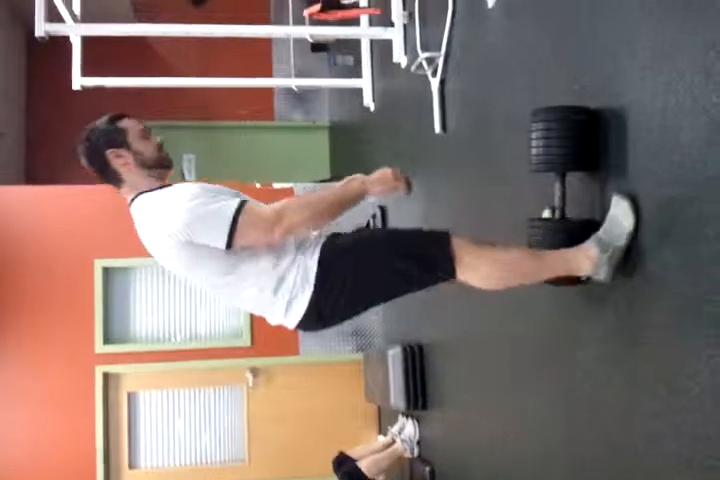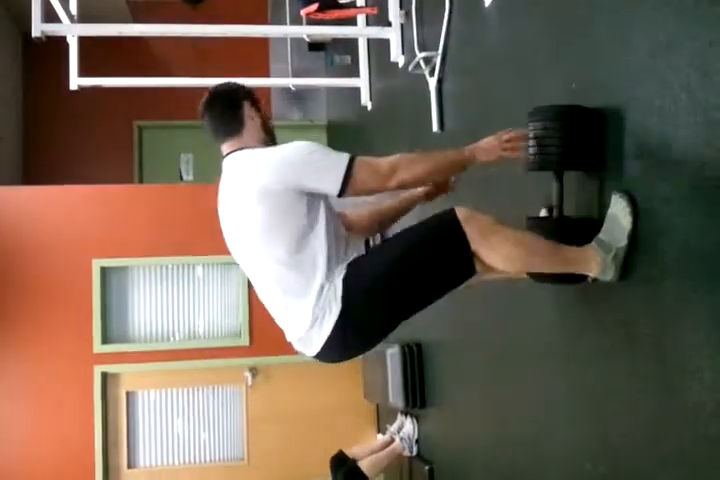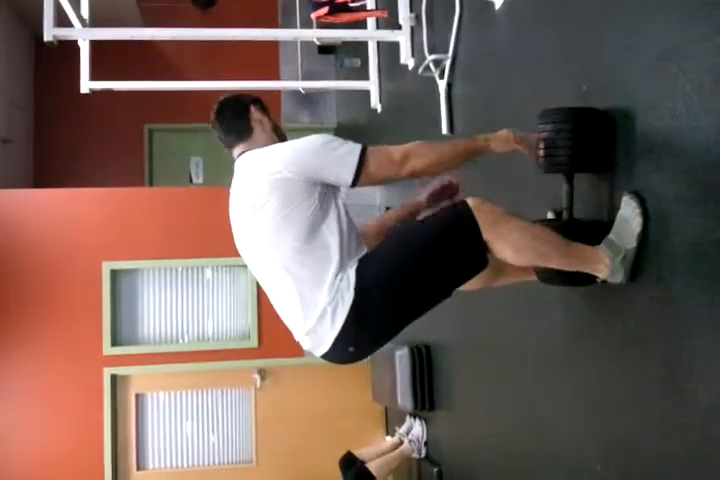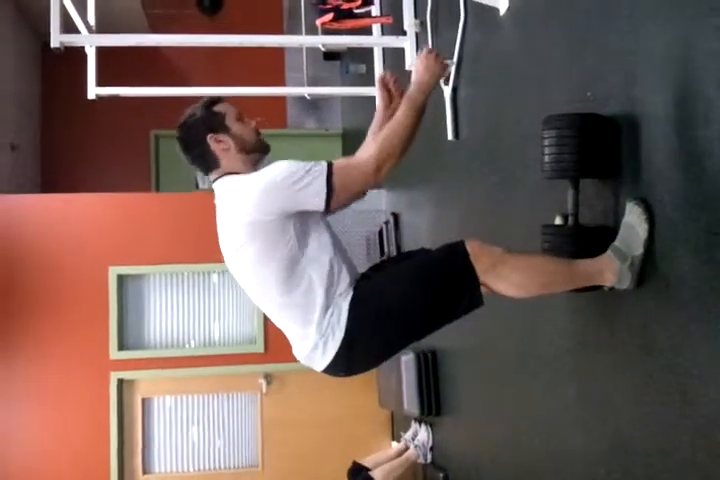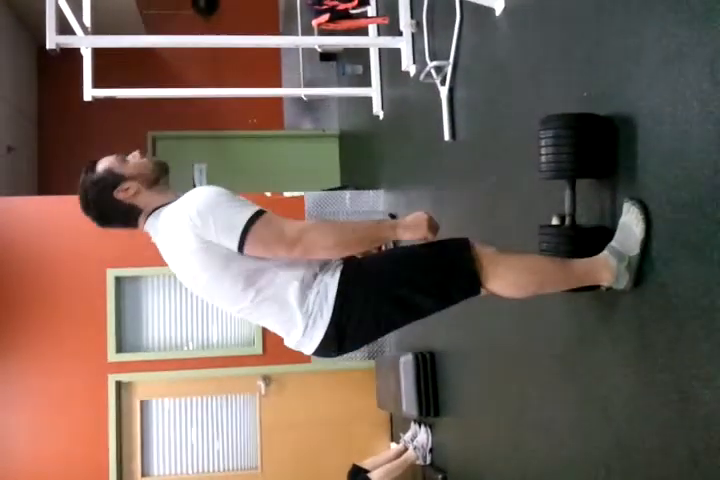
dt=0.5s
person 1, frame 1
left shoulder: (161, 211)
right shoulder: (177, 207)
left elbow: (262, 228)
right elbow: (278, 224)
left wrist: (344, 190)
right wrist: (362, 188)
left hip: (304, 287)
right hip: (314, 289)
left knee: (433, 250)
right knee: (456, 254)
left ankle: (554, 265)
right ankle: (587, 260)
person 1, frame 2
left shoulder: (238, 186)
right shoulder: (282, 161)
left elbow: (348, 226)
right elbow: (388, 173)
left wrist: (419, 194)
right wrist: (473, 153)
left hip: (325, 327)
right hip: (341, 317)
left knee: (461, 255)
right knee: (469, 226)
left ankle: (563, 264)
right ankle: (595, 260)
person 1, frame 3
left shoulder: (247, 192)
right shoulder: (291, 155)
right elbow: (404, 161)
left wrist: (422, 206)
right wrist: (487, 144)
left hip: (336, 331)
right hip: (350, 313)
left knee: (474, 262)
right knee: (478, 215)
left ankle: (575, 261)
right ankle: (605, 262)
person 1, frame 4
left shoulder: (241, 198)
right shoulder: (266, 185)
left elbow: (356, 171)
right elbow: (374, 168)
left wrist: (386, 111)
right wrist: (421, 85)
left hip: (336, 332)
right hip: (345, 334)
left knee: (468, 267)
right knee: (479, 260)
left ankle: (580, 271)
right ankle: (610, 269)
person 1, frame 5
left shoulder: (173, 234)
right shoulder: (198, 207)
right elbow: (300, 242)
left wrist: (367, 234)
right wrist: (398, 228)
left hip: (323, 321)
right hip: (337, 307)
left knee: (466, 266)
right knee: (481, 261)
left ankle: (574, 271)
right ankle: (606, 267)
